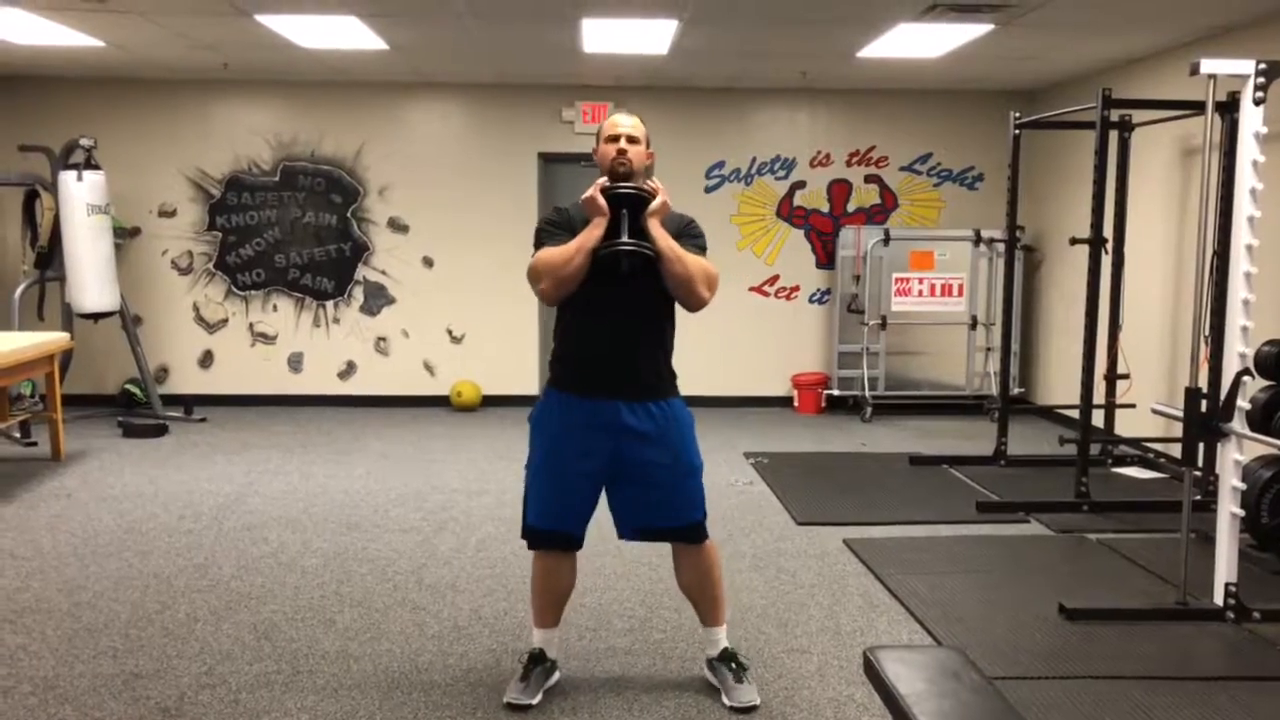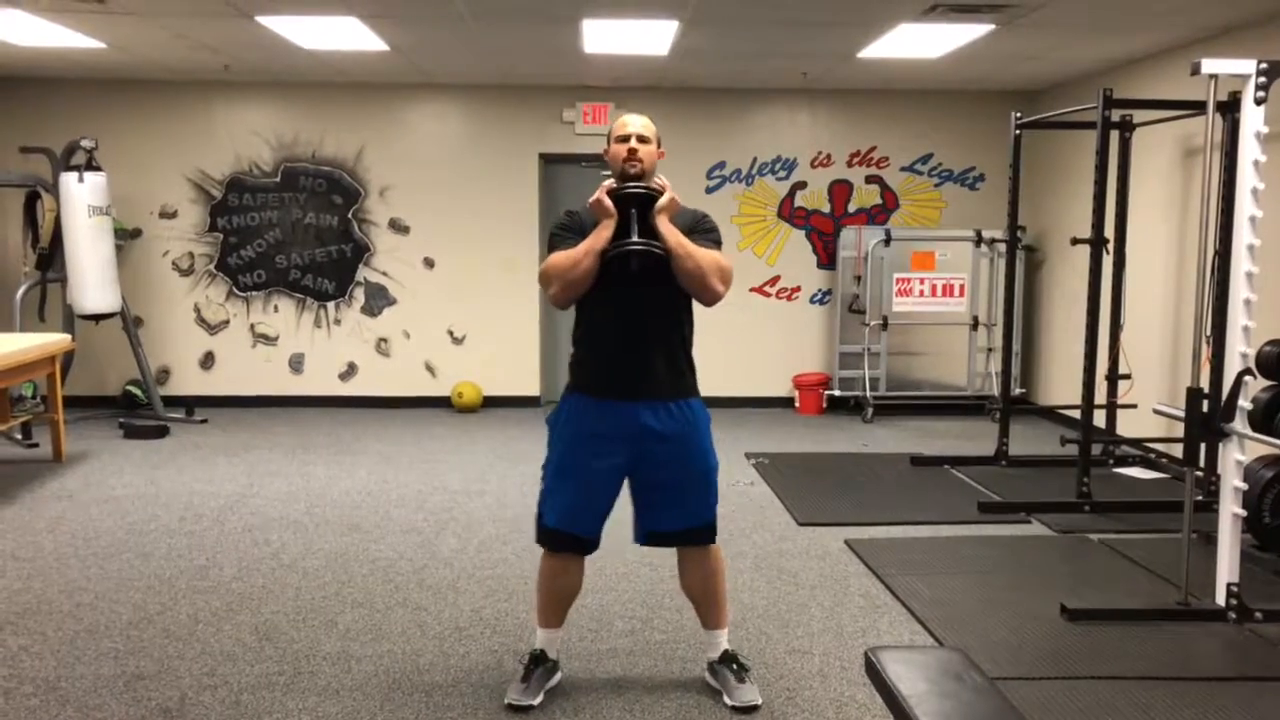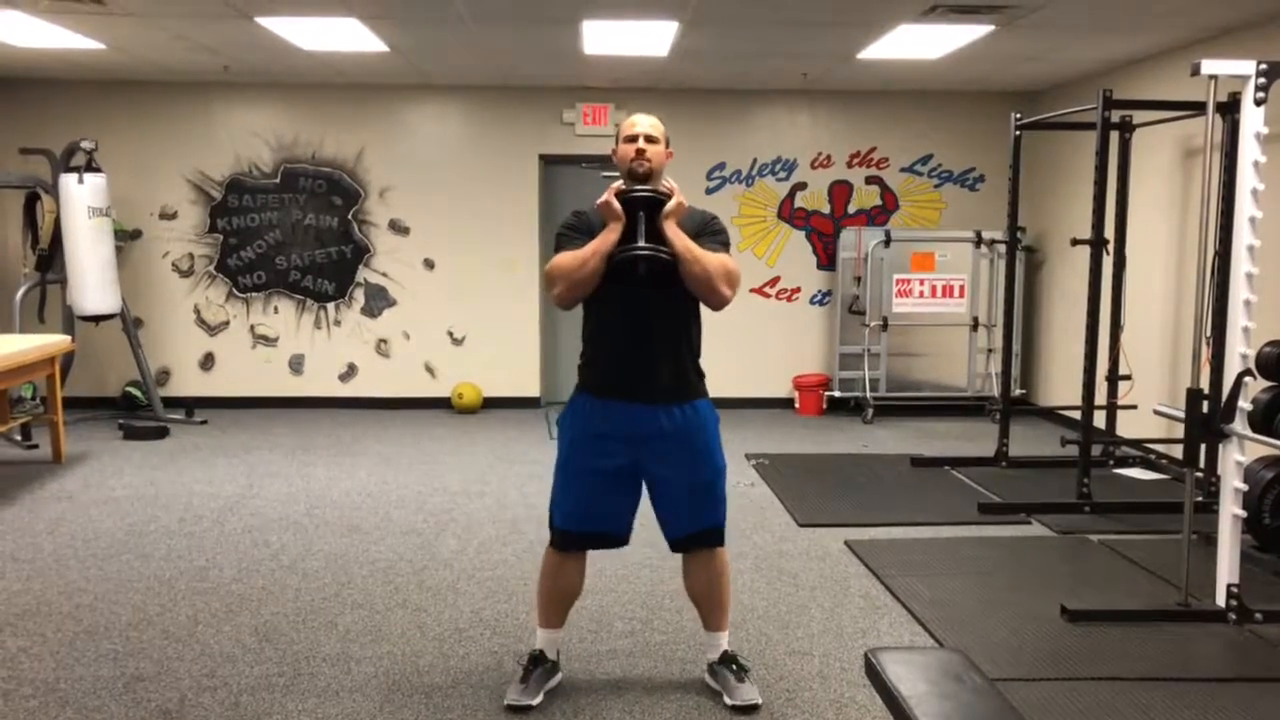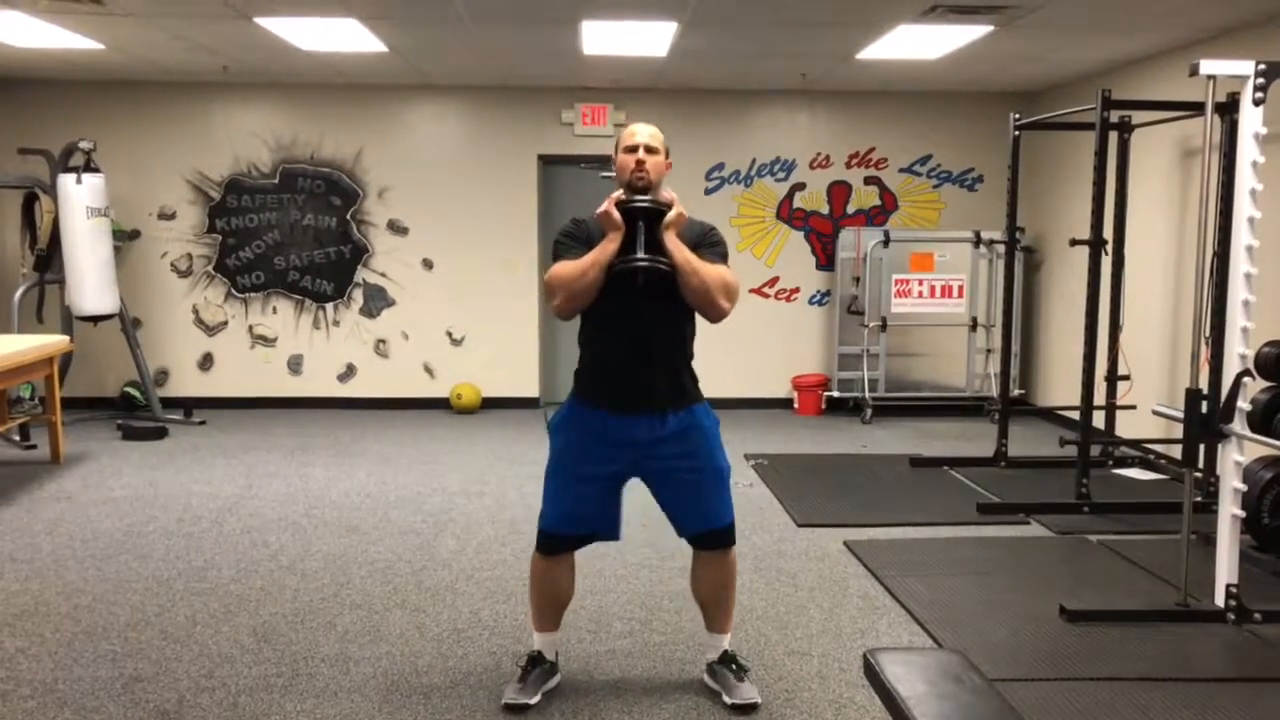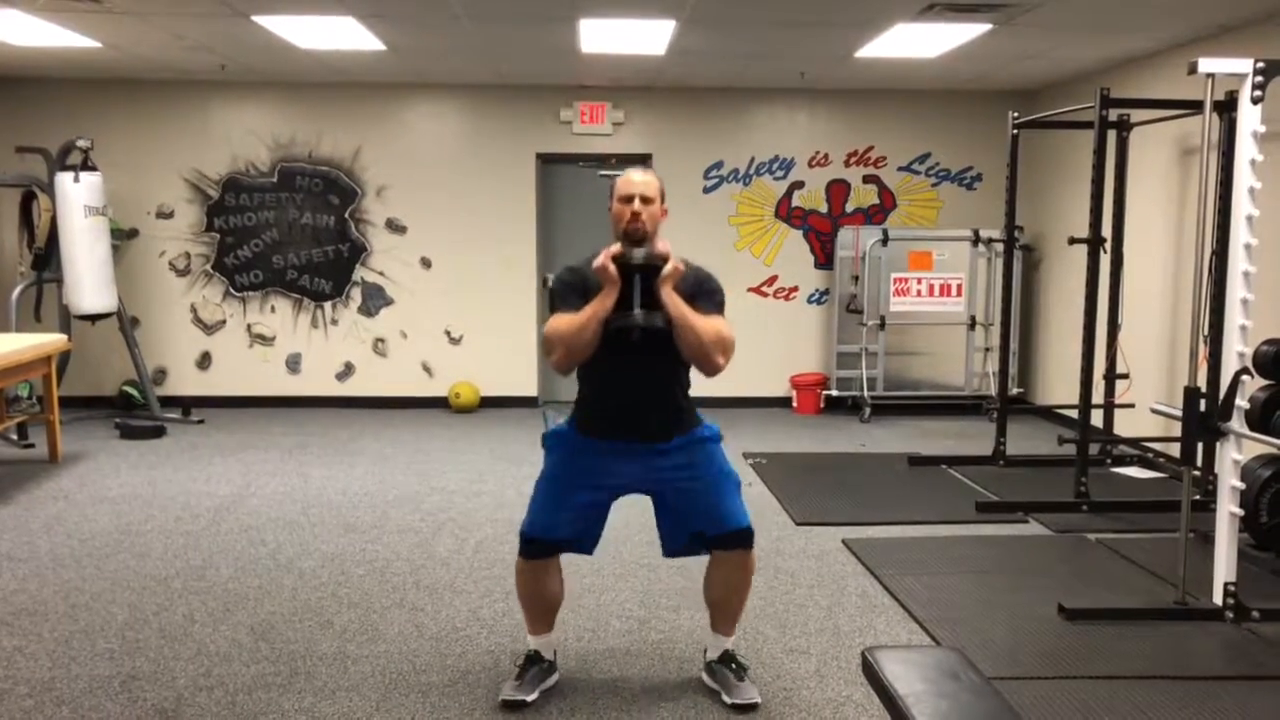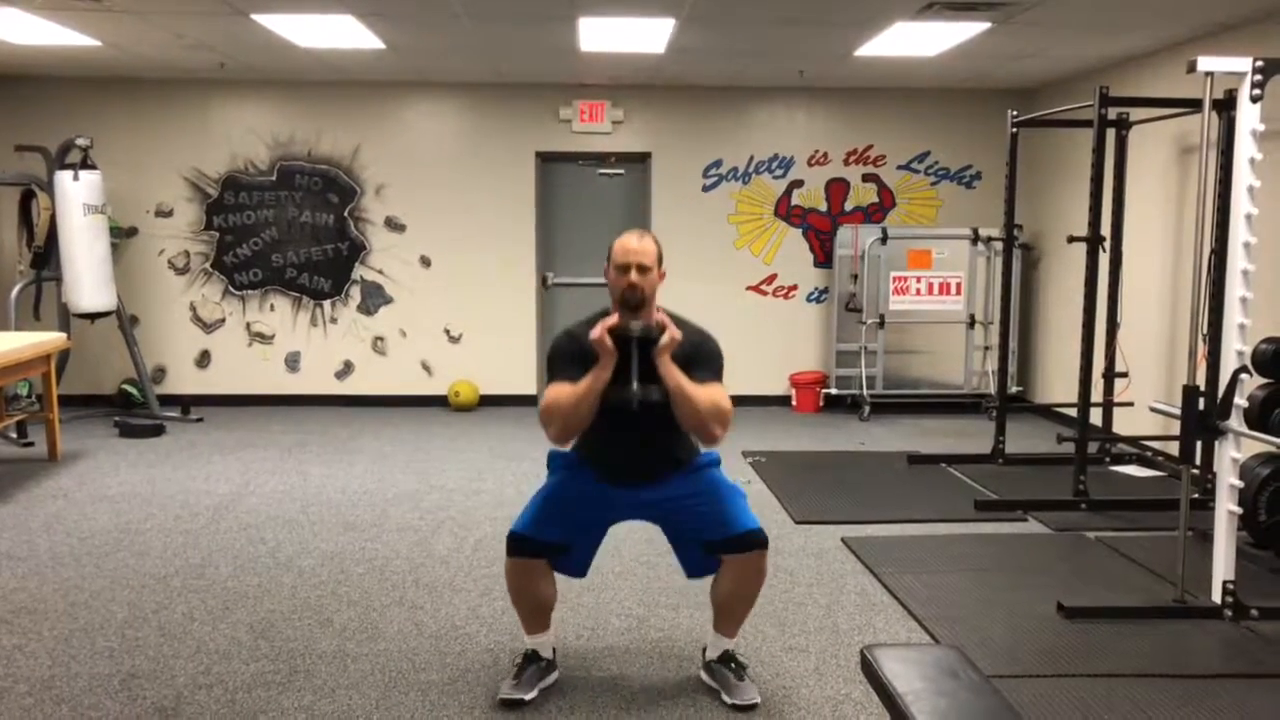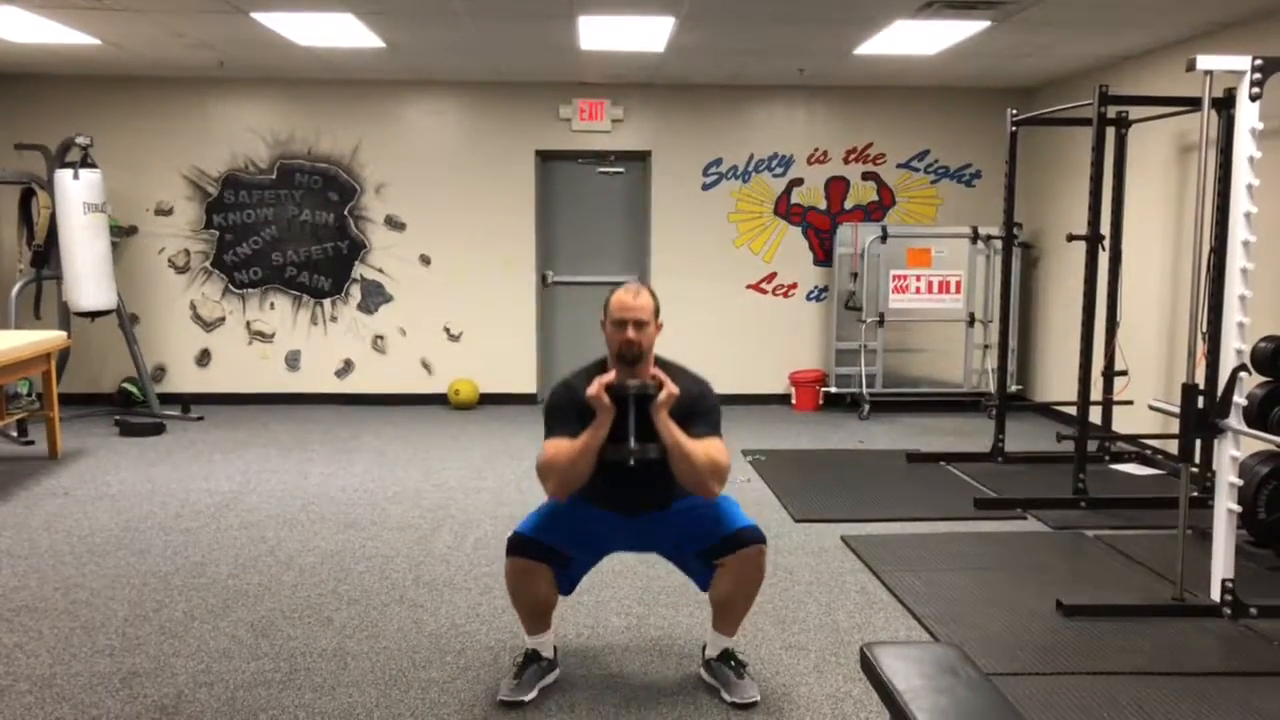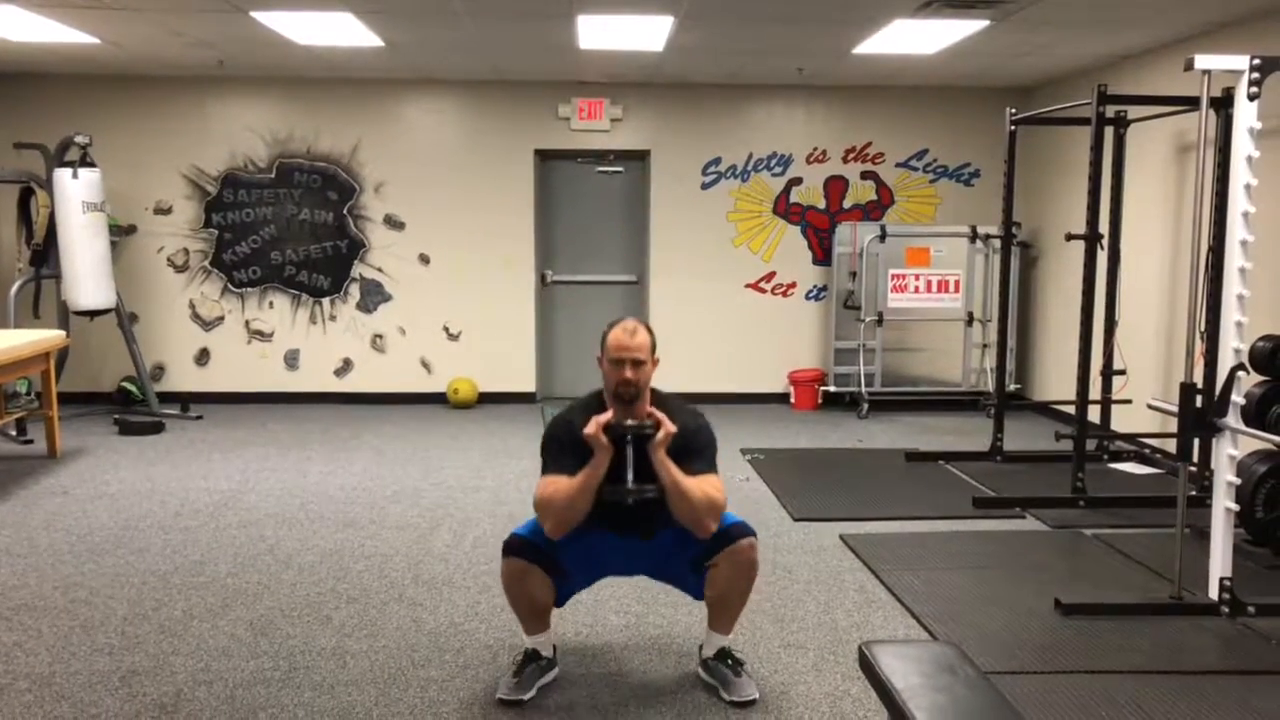
dt=0.2s
person 1, frame 1
left shoulder: (678, 226)
right shoulder: (565, 219)
left elbow: (699, 294)
right elbow: (547, 285)
left wrist: (653, 225)
right wrist: (598, 223)
left hip: (655, 406)
right hip: (573, 404)
left knee: (689, 530)
right knee: (553, 535)
left ankle: (719, 653)
right ankle: (542, 656)
person 1, frame 2
left shoulder: (692, 221)
right shoulder: (578, 222)
left elbow: (713, 288)
right elbow: (558, 289)
left wrist: (663, 222)
right wrist: (607, 224)
left hip: (673, 407)
right hip: (591, 407)
left knee: (696, 534)
right knee: (564, 538)
left ankle: (720, 655)
right ankle: (544, 656)
person 1, frame 3
left shoulder: (700, 223)
right shoulder: (586, 222)
left elbow: (721, 292)
right elbow: (563, 290)
left wrist: (671, 226)
right wrist: (614, 227)
left hip: (681, 409)
right hip: (599, 409)
left knee: (703, 538)
right knee: (568, 538)
left ankle: (720, 657)
right ankle: (544, 656)
person 1, frame 4
left shoulder: (698, 235)
right shoulder: (582, 231)
left elbow: (720, 305)
right elbow: (561, 302)
left wrist: (671, 238)
right wrist: (612, 238)
left hip: (678, 418)
right hip: (594, 417)
left knee: (716, 537)
right knee: (555, 539)
left ankle: (719, 656)
right ankle: (543, 657)
person 1, frame 5
left shoulder: (696, 282)
right shoulder: (578, 279)
left elbow: (715, 359)
right elbow: (561, 358)
left wrist: (668, 292)
right wrist: (607, 292)
left hip: (678, 442)
right hip: (592, 442)
left knee: (736, 539)
right knee: (537, 544)
left ankle: (719, 656)
right ankle: (541, 658)
person 1, frame 6
left shoulder: (693, 343)
right shoulder: (576, 343)
left elbow: (714, 431)
right elbow: (558, 432)
left wrist: (665, 363)
right wrist: (604, 364)
left hip: (677, 476)
right hip: (593, 474)
left knee: (749, 544)
right knee: (524, 545)
left ankle: (719, 656)
right ankle: (540, 655)
person 1, frame 7
left shoulder: (691, 392)
right shoulder: (573, 393)
left elbow: (710, 485)
right elbow: (556, 486)
left wrist: (663, 418)
right wrist: (601, 419)
left hip: (672, 507)
right hip: (593, 509)
left knee: (748, 546)
right knee: (523, 550)
left ankle: (718, 654)
right ankle: (541, 653)
person 1, frame 8
left shoulder: (687, 425)
right shoulder: (570, 426)
left elbow: (707, 523)
right elbow: (553, 525)
left wrist: (660, 456)
right wrist: (600, 457)
left hip: (666, 535)
right hip: (591, 535)
left knee: (741, 546)
right knee: (518, 555)
left ankle: (715, 653)
right ankle: (539, 653)
